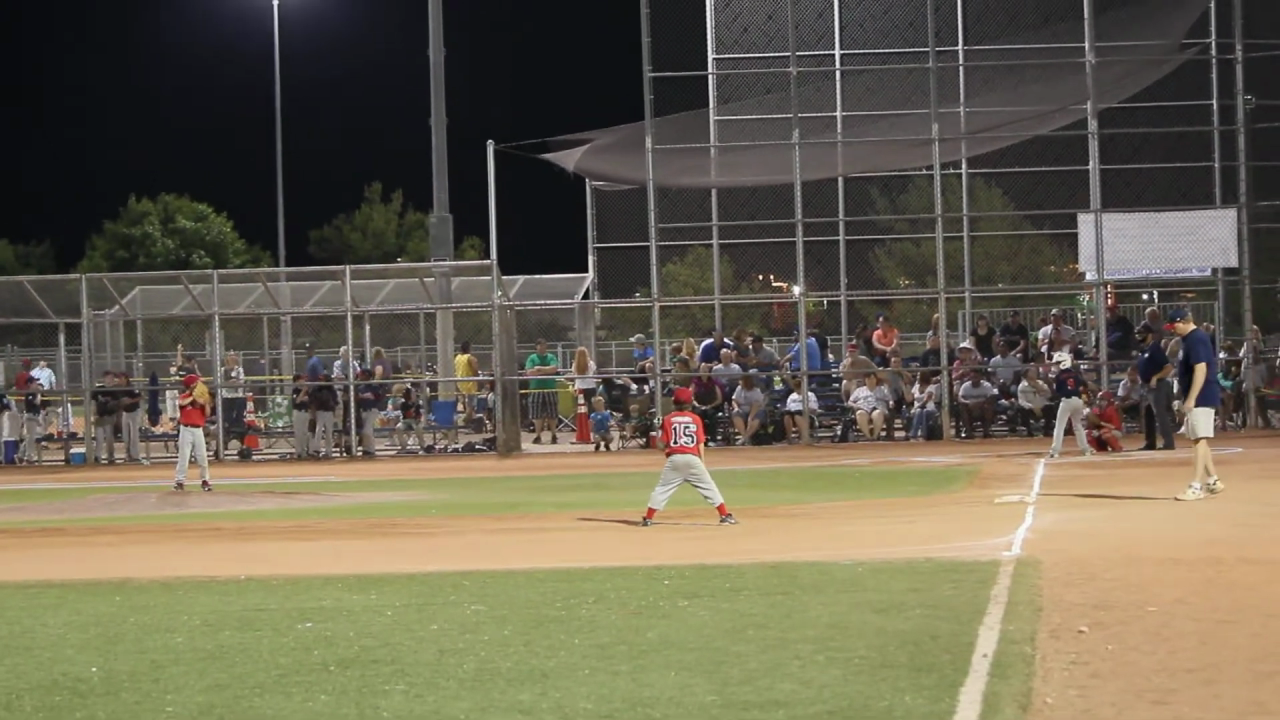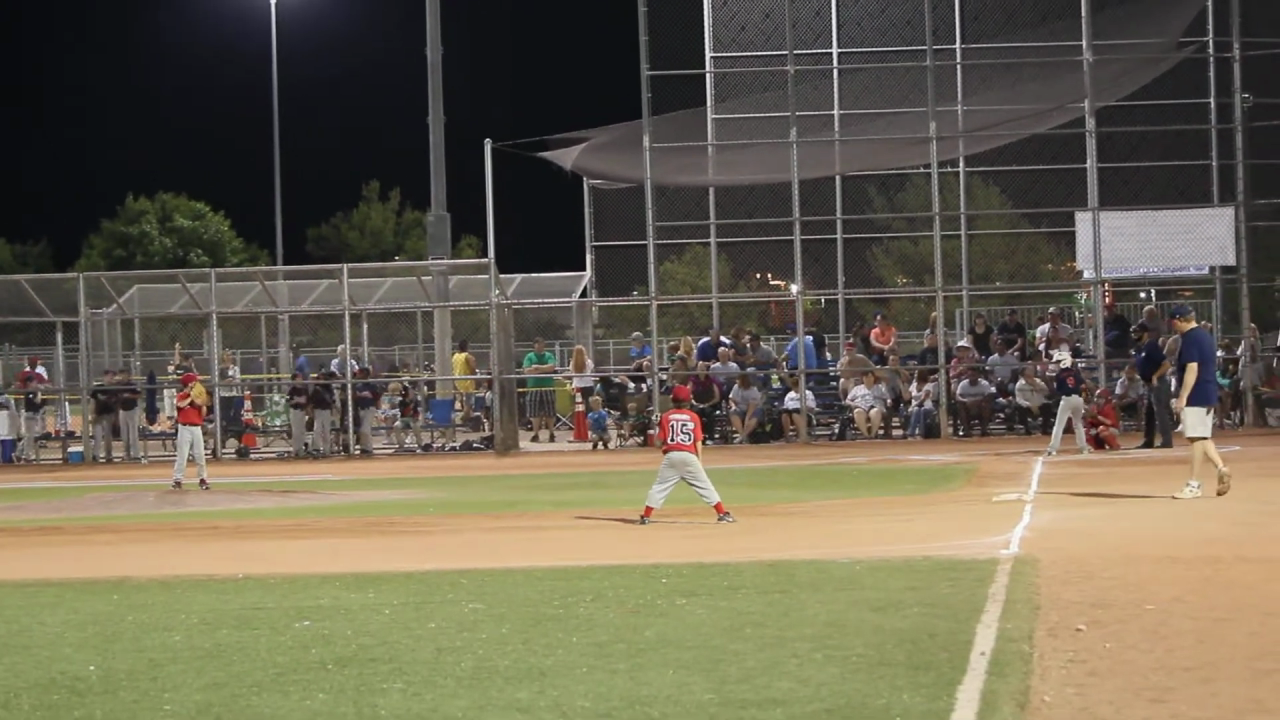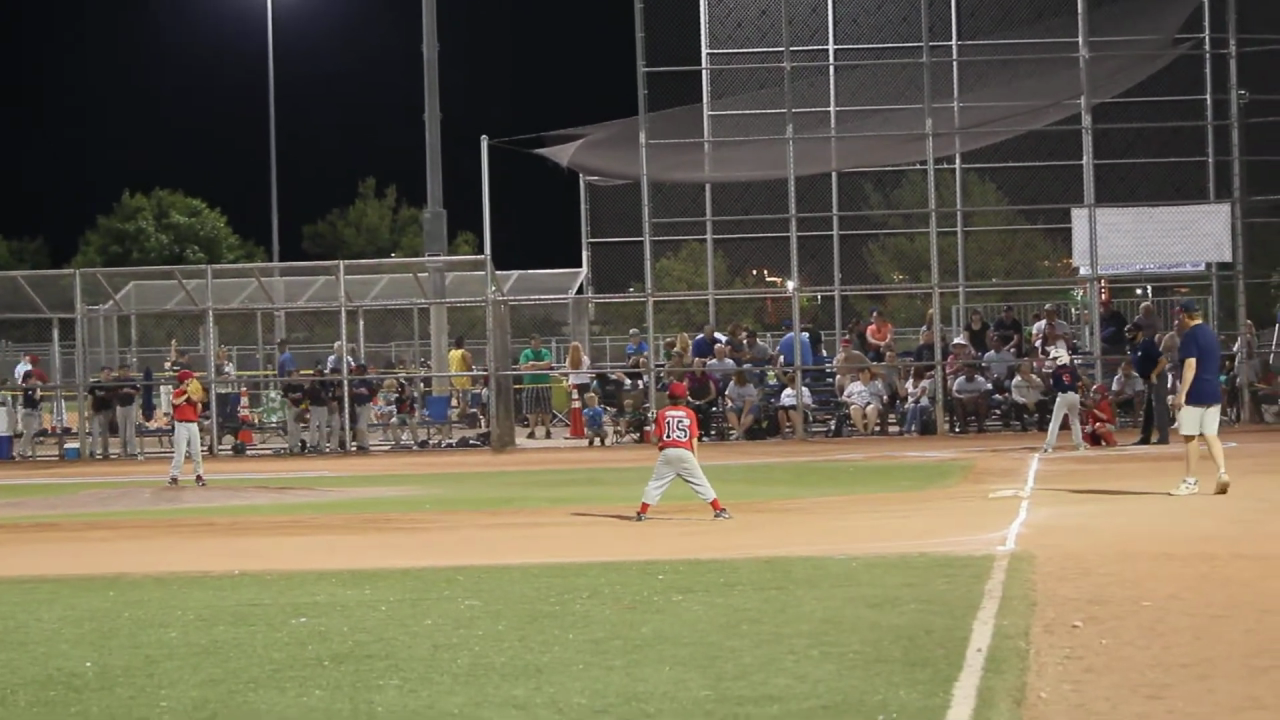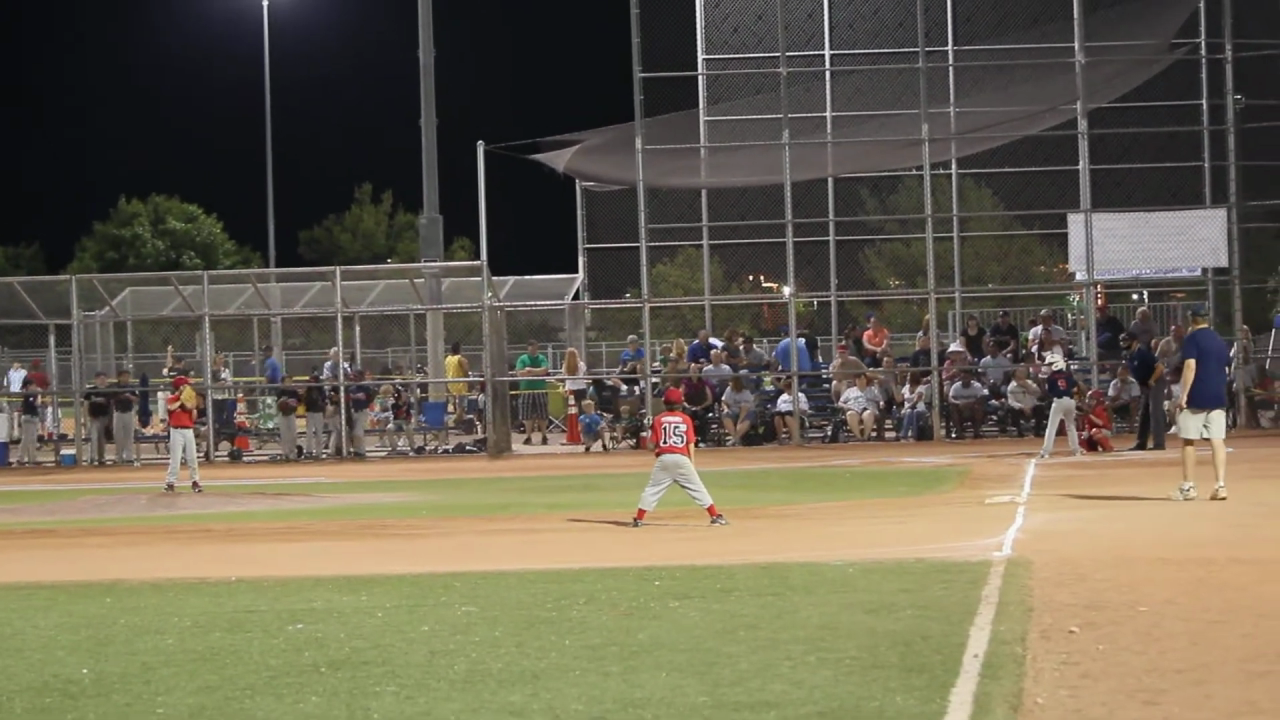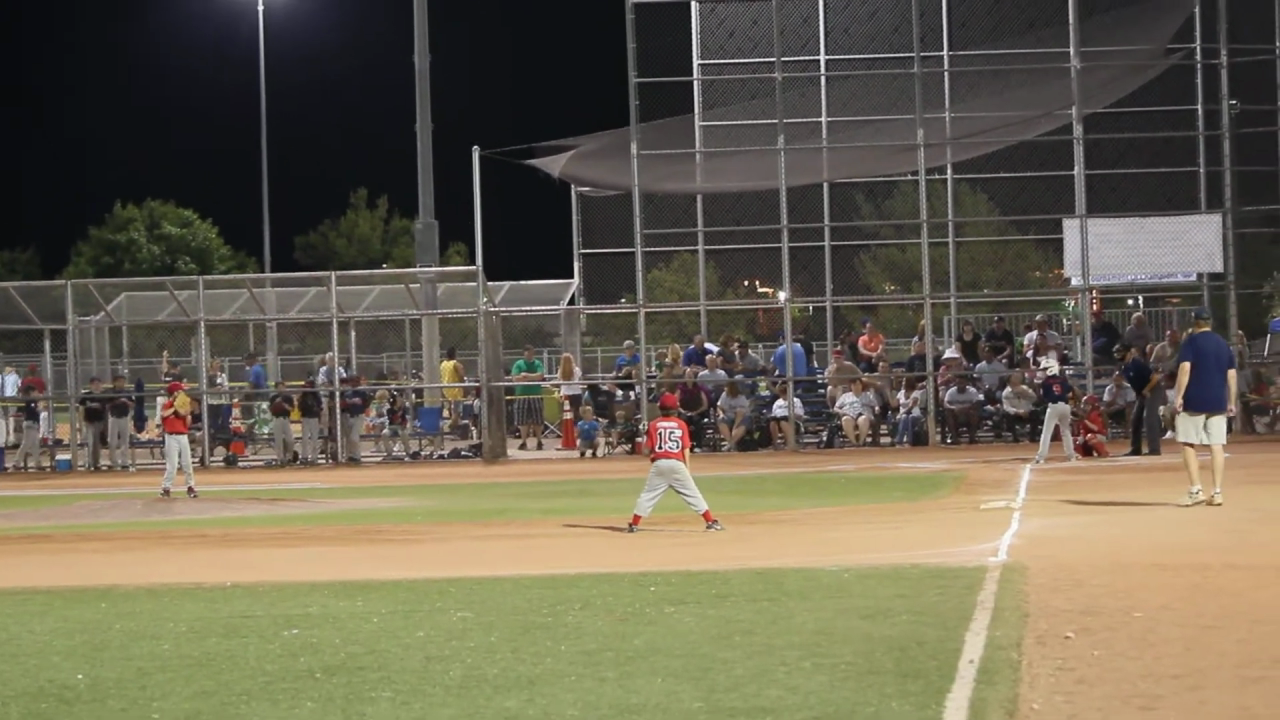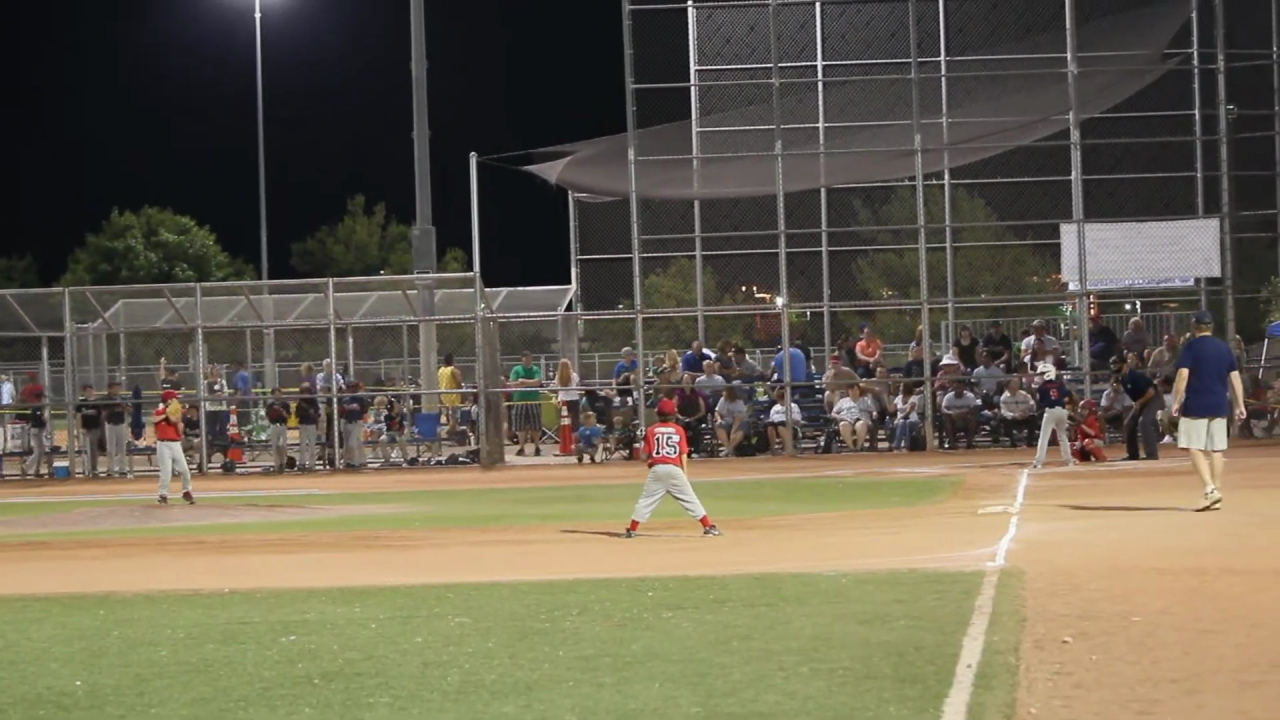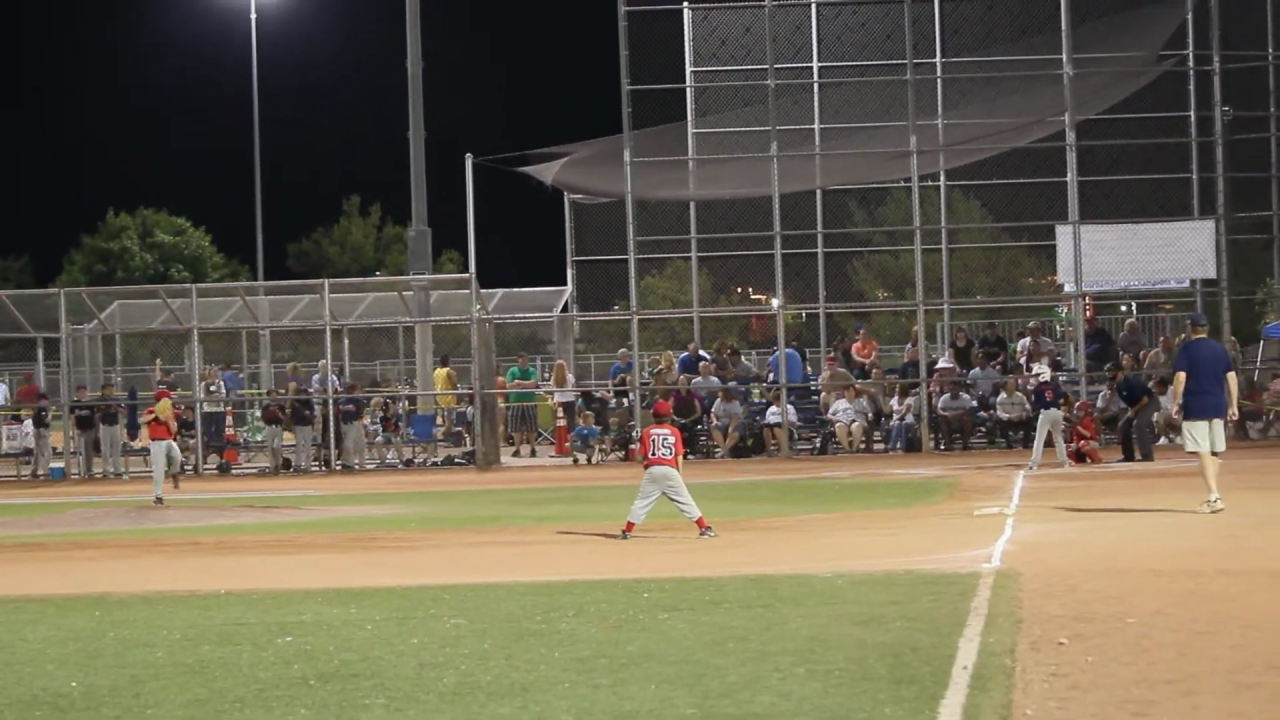
dt=0.2s
person 1, frame 1
left shoulder: (1197, 339)
right shoulder: (1189, 339)
left elbow: (1201, 370)
left wrist: (1190, 399)
right wrist: (1189, 398)
left hip: (1201, 398)
right hip: (1197, 398)
left knee: (1199, 440)
right knee: (1199, 440)
left ankle: (1196, 487)
right ankle: (1212, 481)
person 1, frame 2
left shoulder: (1190, 338)
right shoulder: (1203, 335)
left elbow: (1192, 370)
left wrist: (1182, 397)
left hip: (1195, 395)
right hip: (1206, 394)
left knee: (1196, 439)
right knee: (1203, 438)
left ankle: (1194, 485)
right ankle: (1221, 468)
person 1, frame 3
left shoulder: (1190, 335)
right shoulder: (1210, 333)
left elbow: (1191, 365)
left wrist: (1181, 393)
left hip: (1195, 392)
right hip: (1213, 392)
left knee: (1190, 436)
right knee: (1210, 434)
left ankle: (1190, 482)
right ankle: (1222, 472)
person 1, frame 4
left shoulder: (1192, 338)
right shoulder: (1220, 339)
left elbow: (1190, 367)
right elbow: (1225, 370)
left wrist: (1183, 394)
left hip: (1197, 396)
right hip: (1219, 397)
left knee: (1189, 440)
right knee: (1217, 440)
left ankle: (1188, 487)
right ankle: (1221, 486)
person 1, frame 5
left shoulder: (1191, 341)
right shoulder: (1223, 343)
left elbow: (1185, 369)
right elbow: (1232, 375)
left wrist: (1179, 396)
right wrist: (1232, 402)
left hip: (1194, 400)
right hip: (1218, 401)
left knee: (1188, 444)
right knee: (1216, 446)
left ankle: (1196, 490)
right ankle: (1217, 492)
person 1, frame 6
left shoulder: (1191, 346)
right shoulder: (1224, 347)
left elbow: (1183, 375)
right elbow: (1235, 377)
left wrist: (1176, 401)
right wrist: (1240, 404)
left hip: (1196, 405)
right hip: (1220, 405)
left knee: (1195, 449)
right knee: (1217, 451)
left ankle: (1210, 489)
right ankle: (1215, 494)
person 1, frame 7
left shoulder: (1187, 349)
right shoulder: (1220, 348)
left elbow: (1180, 378)
right elbow: (1231, 378)
left wrist: (1176, 403)
right wrist: (1233, 405)
left hip: (1195, 407)
right hip: (1217, 407)
left knee: (1203, 453)
right knee: (1214, 453)
left ankle: (1214, 498)
right ankle: (1212, 498)
